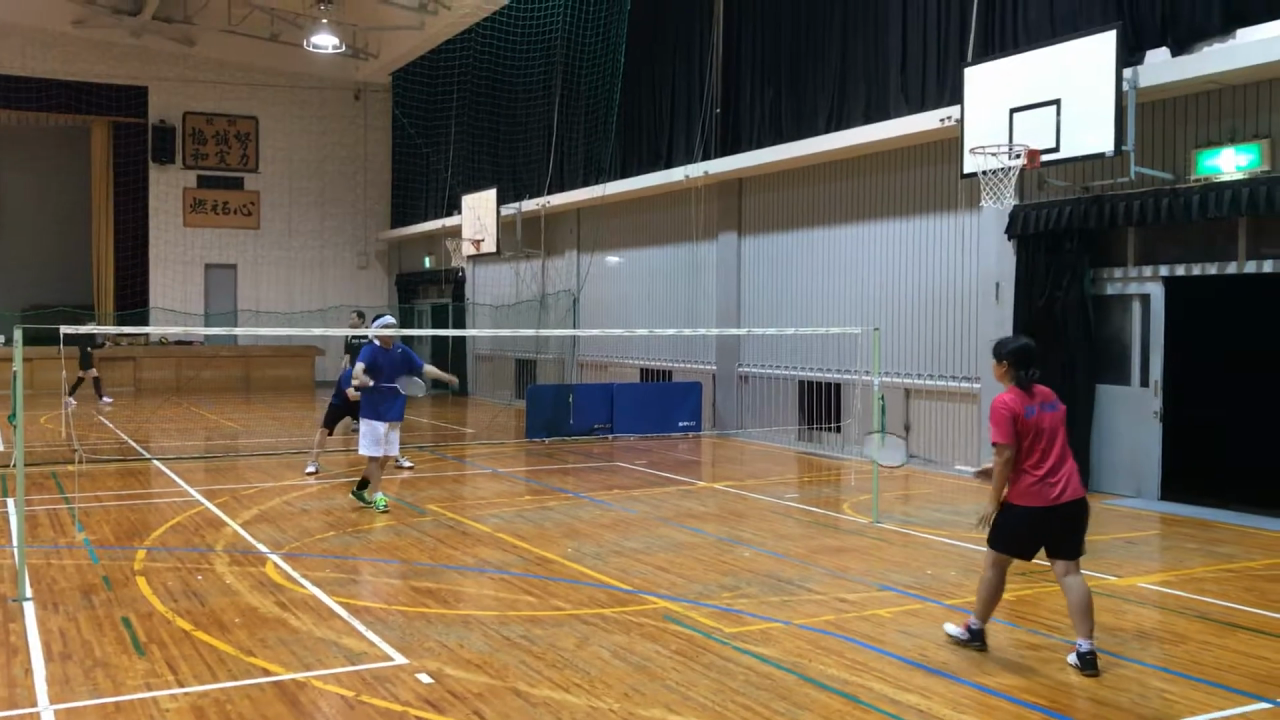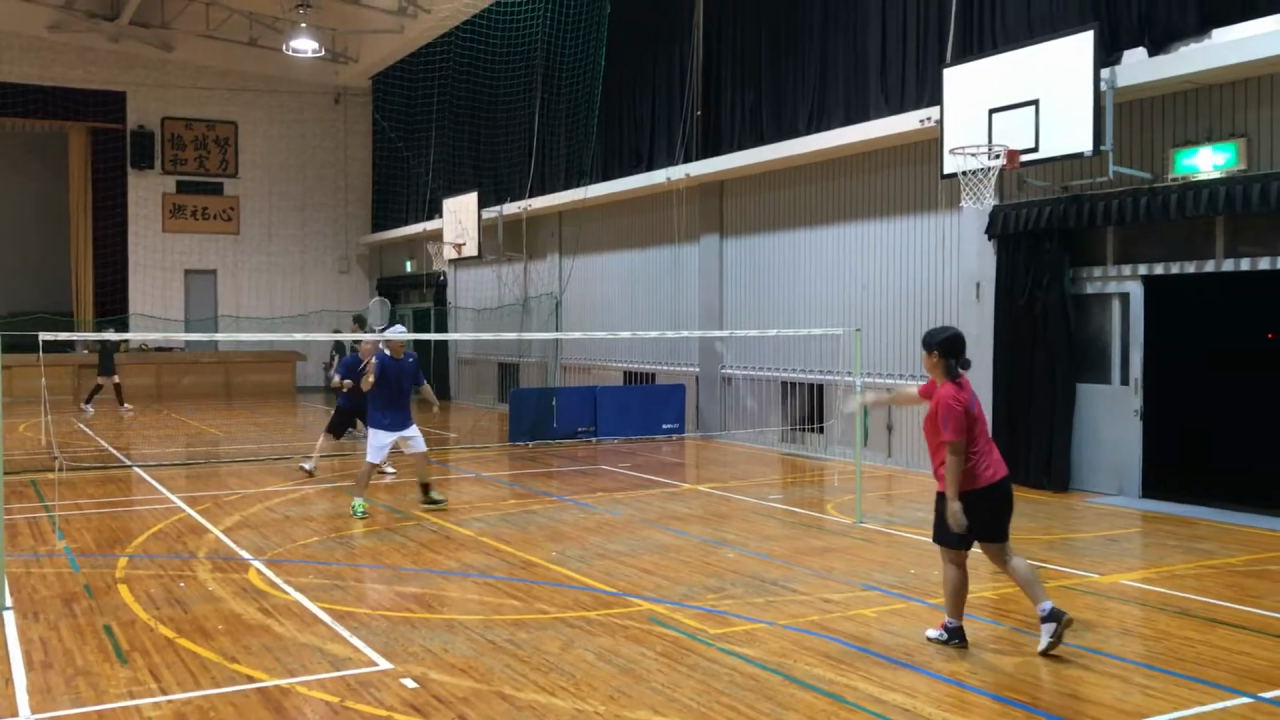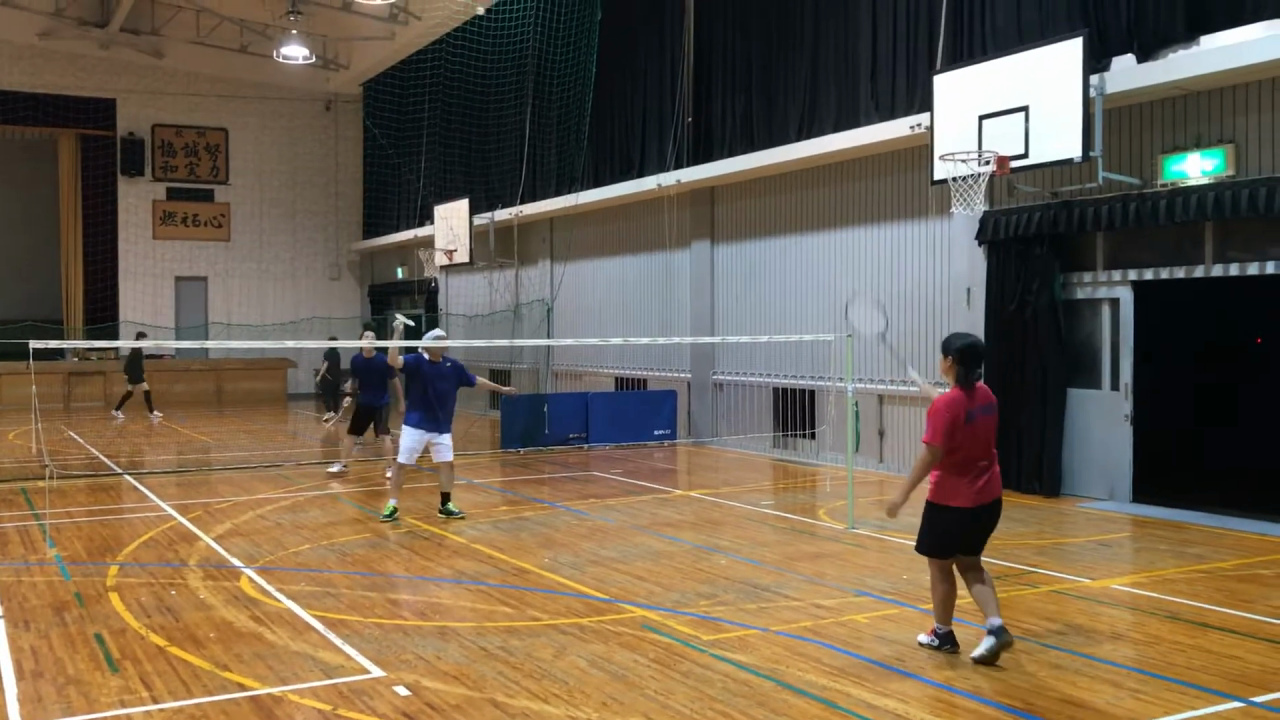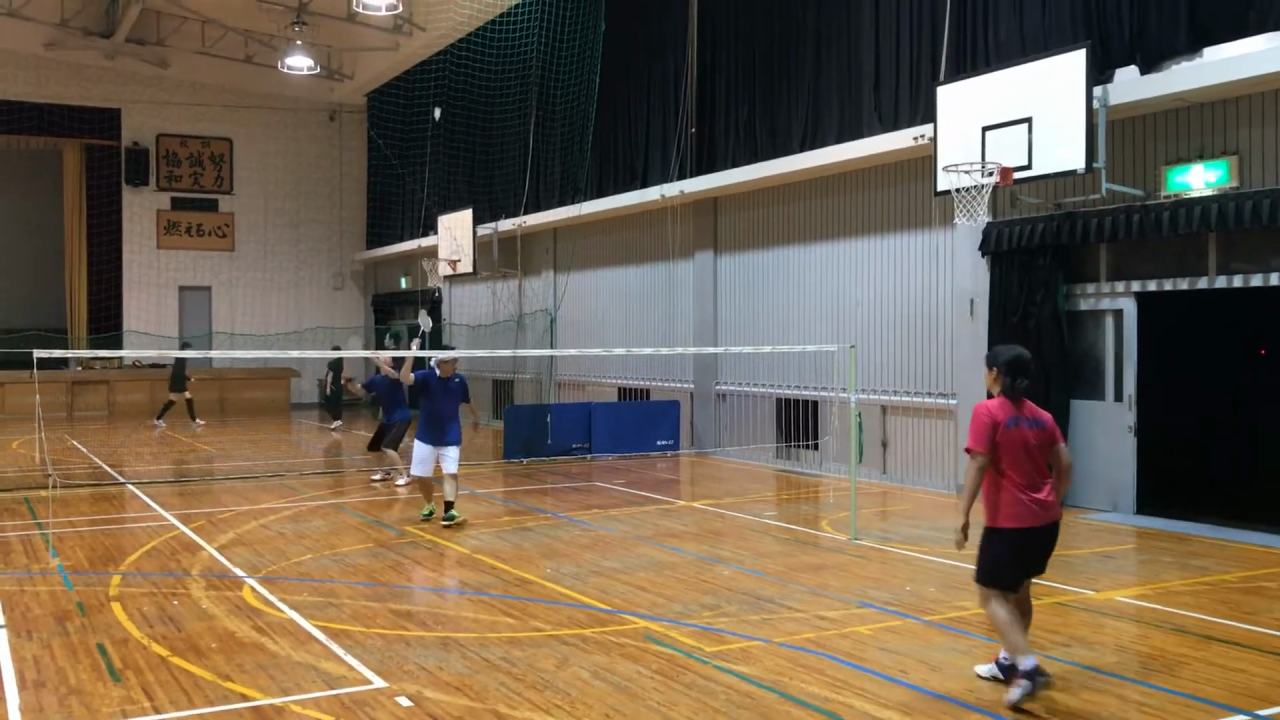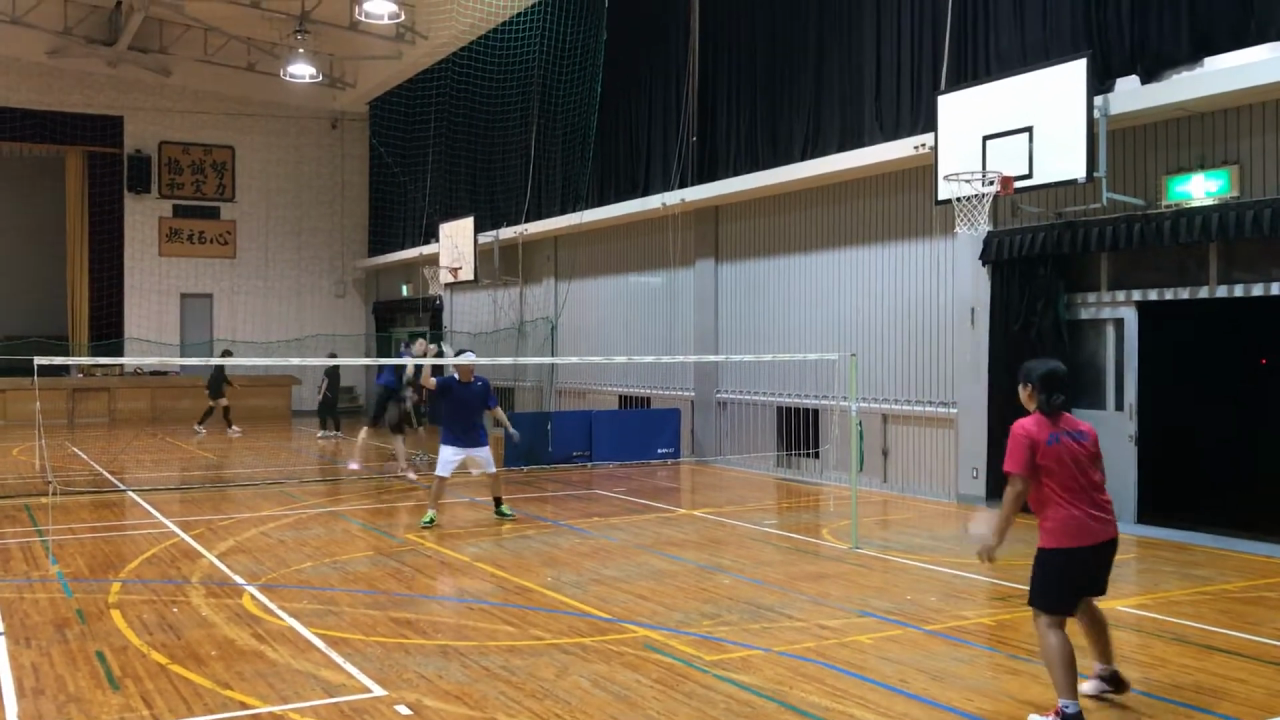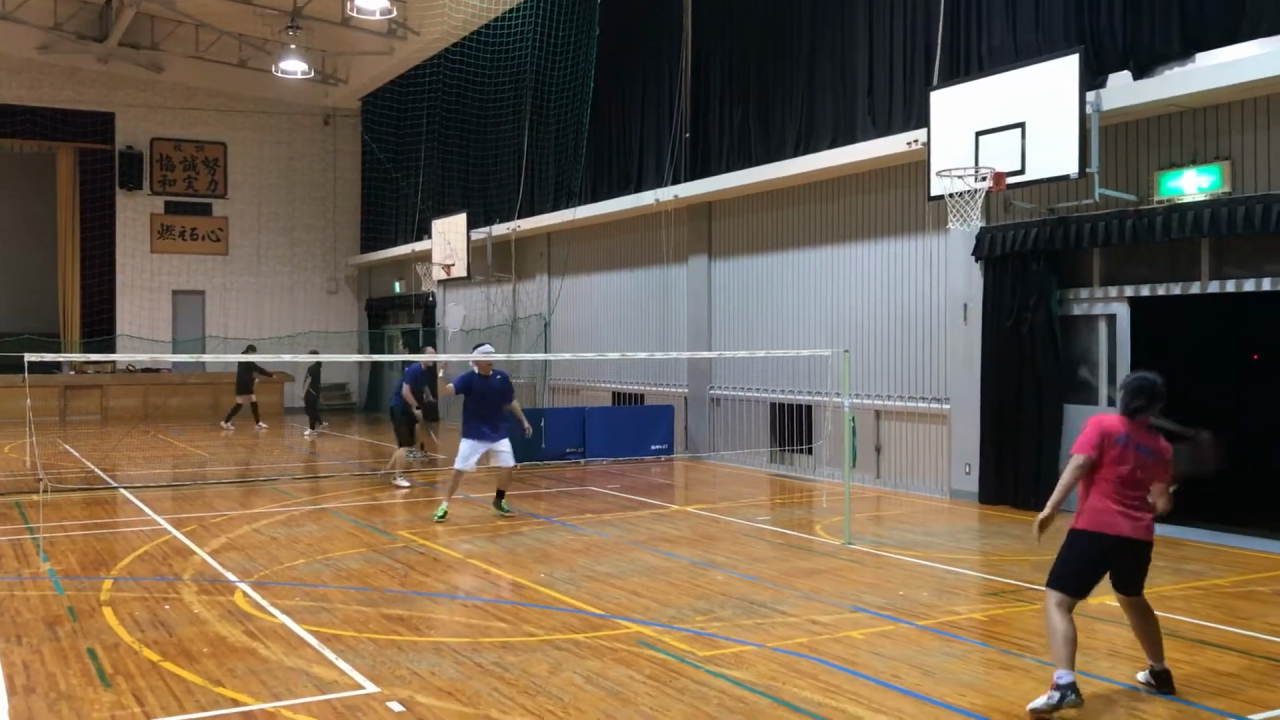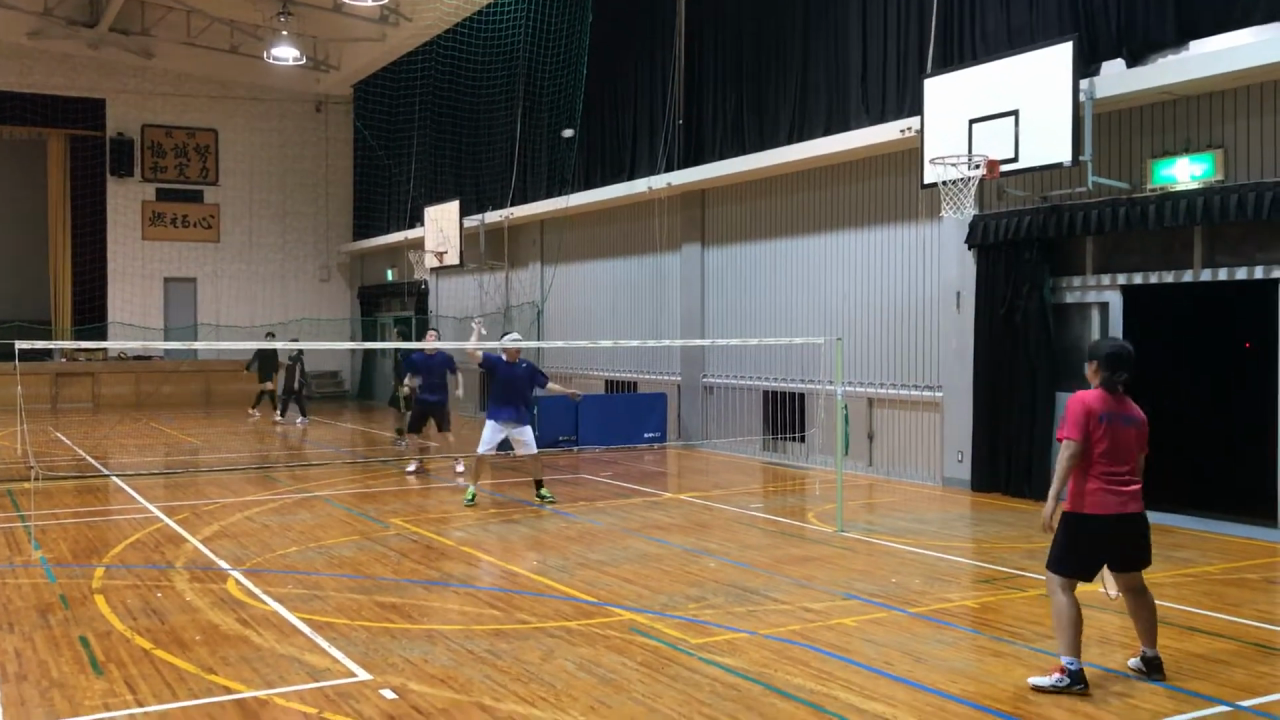
dt=0.5s
person 1, frame 1
left shoulder: (1005, 403)
right shoulder: (1050, 397)
left elbow: (1006, 456)
left wrist: (993, 502)
right wrist: (996, 468)
left hip: (1029, 500)
right hip: (1071, 498)
left knee: (995, 561)
right knee: (1068, 571)
left ankle: (974, 630)
right ankle: (1086, 651)
person 1, frame 2
left shoulder: (947, 396)
right shoulder: (952, 382)
left elbow: (955, 452)
right elbow: (918, 394)
left wrist: (952, 499)
right wrist: (883, 398)
left hip: (968, 488)
right hip: (994, 482)
left knee: (953, 557)
right knee: (1002, 553)
left ankle: (953, 629)
right ankle: (1049, 612)
person 1, frame 3
left shoulder: (946, 404)
right shoulder: (986, 395)
left elbow: (931, 456)
left wrist: (902, 494)
left hip: (952, 500)
right hip: (988, 497)
left knee: (940, 566)
right knee: (969, 564)
left ankle: (942, 634)
right ankle: (996, 629)
person 1, frame 4
left shoulder: (987, 411)
right shoulder: (1041, 416)
left elbow: (978, 466)
right elbow: (1064, 465)
left wrist: (963, 515)
right wrist: (1054, 503)
left hip: (1008, 521)
right hip: (1044, 520)
left knee: (994, 597)
right knee: (1017, 591)
left ankle: (1029, 670)
right ankle: (1008, 663)
person 1, frame 5
left shoulder: (1025, 430)
right shoulder: (1083, 428)
left elbow: (1018, 488)
left wrist: (996, 538)
left hip: (1064, 539)
right hip: (1103, 533)
left knee: (1047, 622)
right knee: (1081, 603)
right ankle: (1107, 675)
person 1, frame 6
left shoulder: (1103, 425)
right shoulder: (1162, 448)
left elbow: (1079, 464)
left wrist: (1050, 507)
right wrist: (1159, 501)
left hip: (1095, 531)
right hip: (1138, 536)
left knee: (1057, 604)
right knee: (1133, 601)
left ankle: (1064, 686)
right ankle: (1160, 674)
person 1, frame 7
left shoulder: (1082, 402)
right shoulder: (1135, 412)
left elbow: (1070, 453)
right elbow: (1138, 465)
left wrist: (1052, 500)
left hip: (1089, 510)
right hip: (1130, 511)
left knee: (1059, 584)
right knee: (1132, 584)
left ankle: (1071, 670)
right ankle: (1151, 659)
person 2, frame 1
left shoulder: (403, 351)
right shoulder: (369, 350)
left elbow: (423, 368)
right elbow: (358, 370)
left wrist: (445, 377)
right wrist: (361, 379)
left hip: (394, 415)
right hip: (373, 414)
left knee: (385, 457)
right knee: (375, 456)
left ankle: (360, 490)
right ankle: (377, 496)
person 2, frame 2
left shoulder: (412, 360)
right shoulder: (379, 360)
left elbow: (422, 385)
right elbow: (365, 387)
left wrist: (435, 403)
right wrist: (369, 374)
left hip: (405, 421)
right hip: (381, 422)
left knee: (421, 455)
right knee: (372, 462)
left ankle: (428, 495)
right ankle: (358, 502)
person 2, frame 3
left shoulder: (453, 365)
right shoulder: (416, 362)
left elbow: (475, 381)
right elbow: (393, 361)
left wrist: (500, 388)
right wrist: (397, 334)
left hip: (441, 427)
right hip: (415, 424)
left knee: (446, 463)
right knee: (401, 463)
left ankle: (445, 505)
right ankle: (392, 505)
person 2, frame 4
left shoulder: (460, 380)
right shoulder: (427, 377)
left elbow: (466, 401)
right elbow: (404, 379)
left wrist: (475, 417)
right wrist: (412, 353)
left hip: (450, 438)
right hip: (426, 438)
left knee: (450, 474)
right knee: (420, 476)
left ankle: (449, 512)
right ankle: (430, 506)
person 2, frame 5
left shoulder: (483, 383)
right shoulder: (448, 383)
left elbow: (495, 408)
right elbow: (426, 382)
left wrist: (509, 427)
left hip: (478, 441)
right hip: (452, 442)
left knee: (493, 474)
right knee: (441, 477)
left ankle: (500, 507)
right ankle: (431, 513)
person 2, frame 6
left shoulder: (502, 377)
right shoulder: (468, 378)
left elbow: (511, 401)
right elbow: (446, 391)
left wrist: (524, 421)
right wrist: (441, 375)
left hip: (499, 434)
right hip: (473, 435)
left knee: (508, 467)
right knee: (459, 470)
left ankle: (499, 500)
right ankle: (444, 506)
person 2, frame 7
left shoulder: (528, 366)
right shoulder: (494, 362)
left elbow: (546, 384)
right elbow: (471, 352)
left wrist: (568, 392)
right wrist: (477, 330)
left hip: (521, 421)
right hip: (496, 419)
left knee: (533, 455)
right knee: (482, 455)
left ankle: (540, 490)
right ankle: (472, 490)
